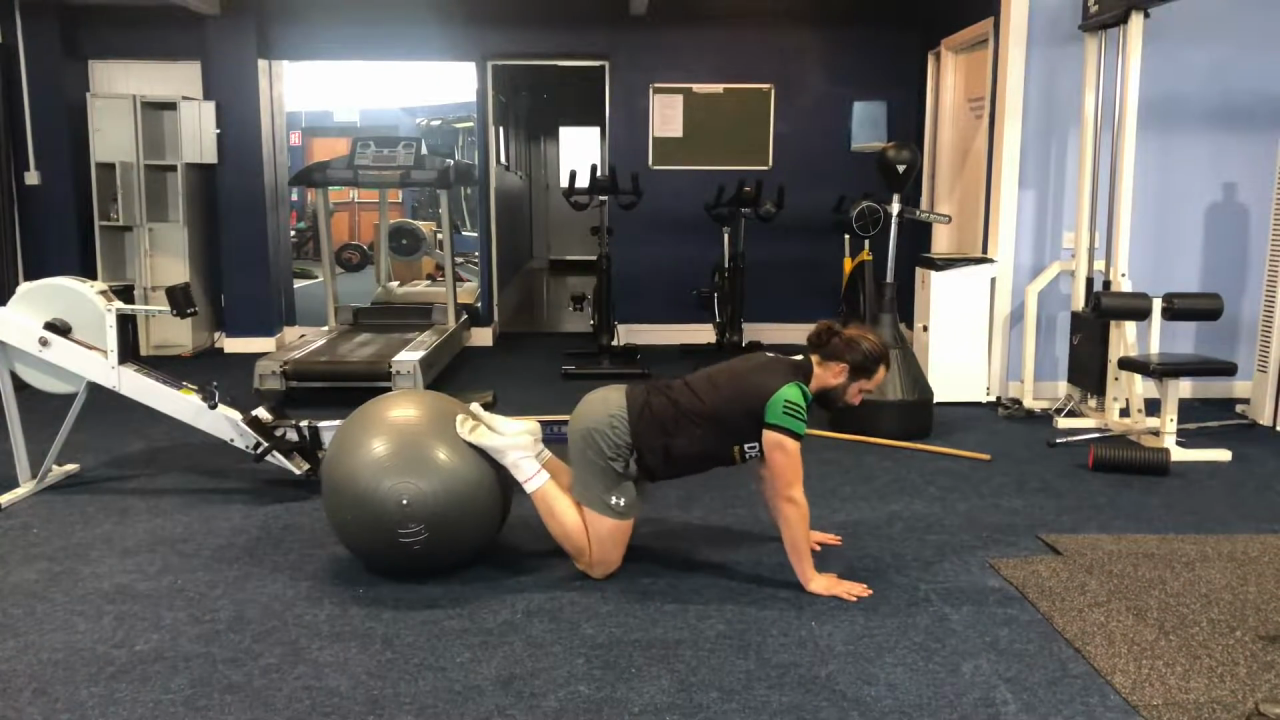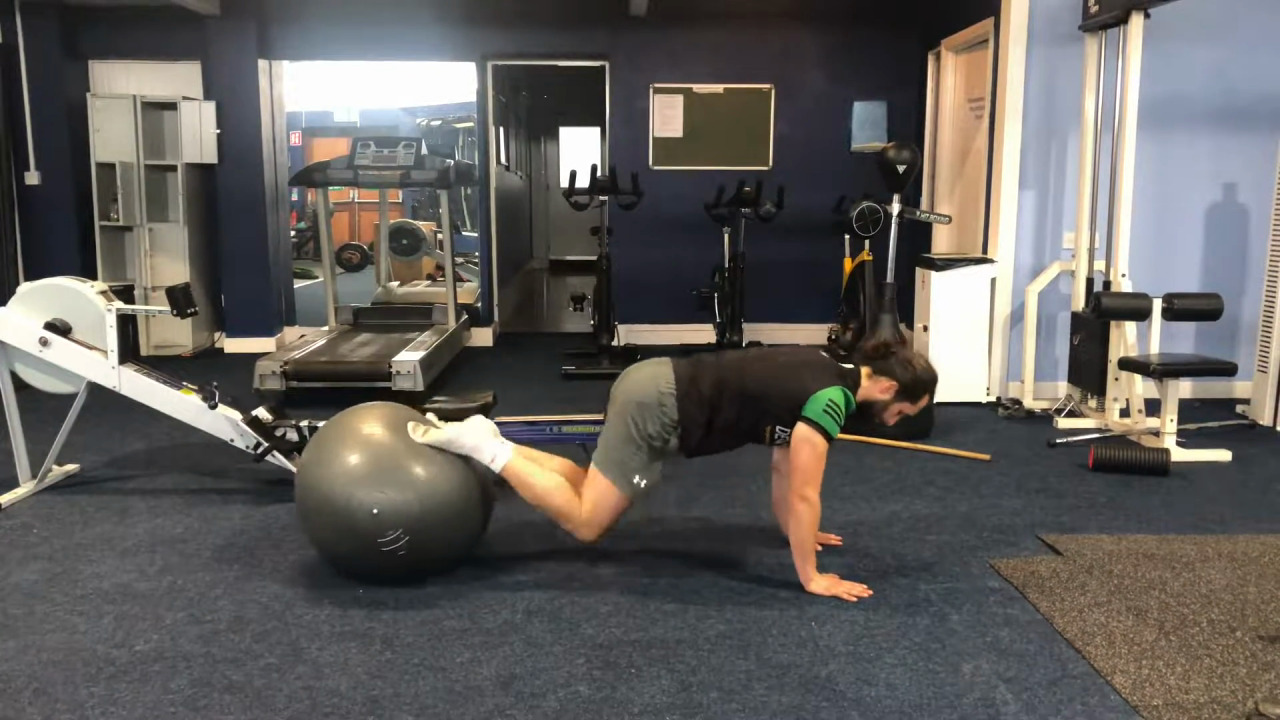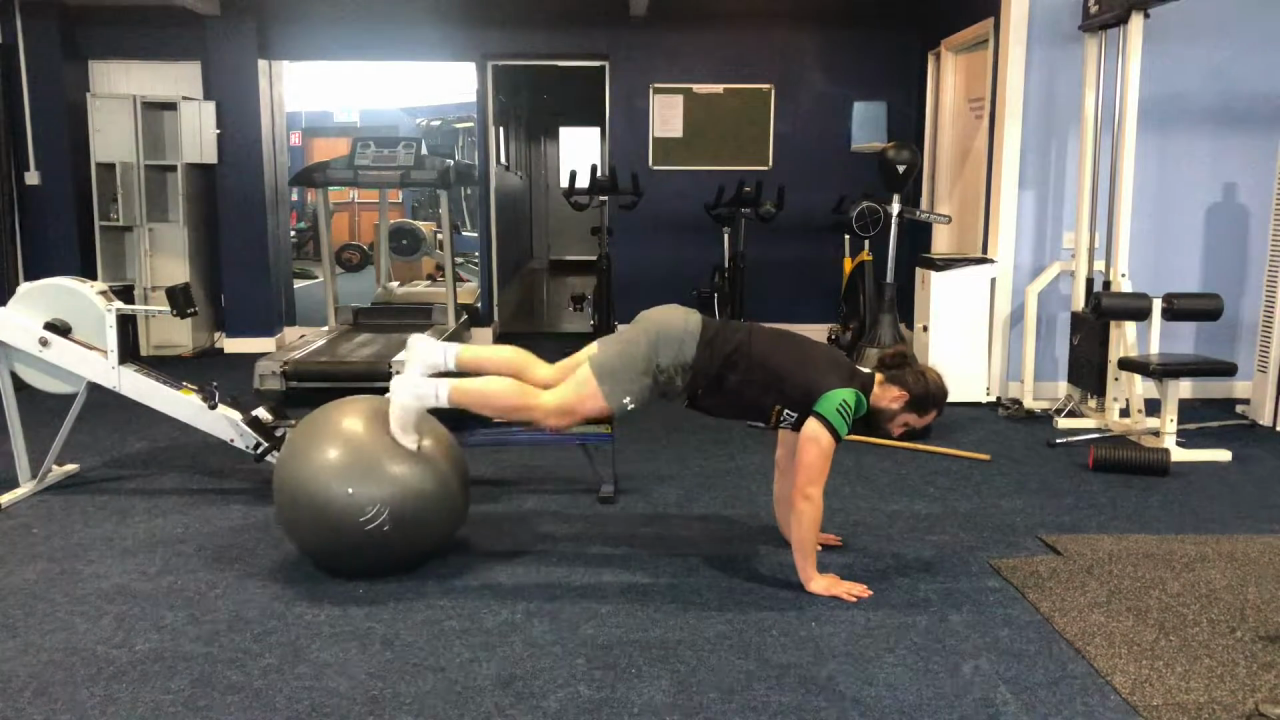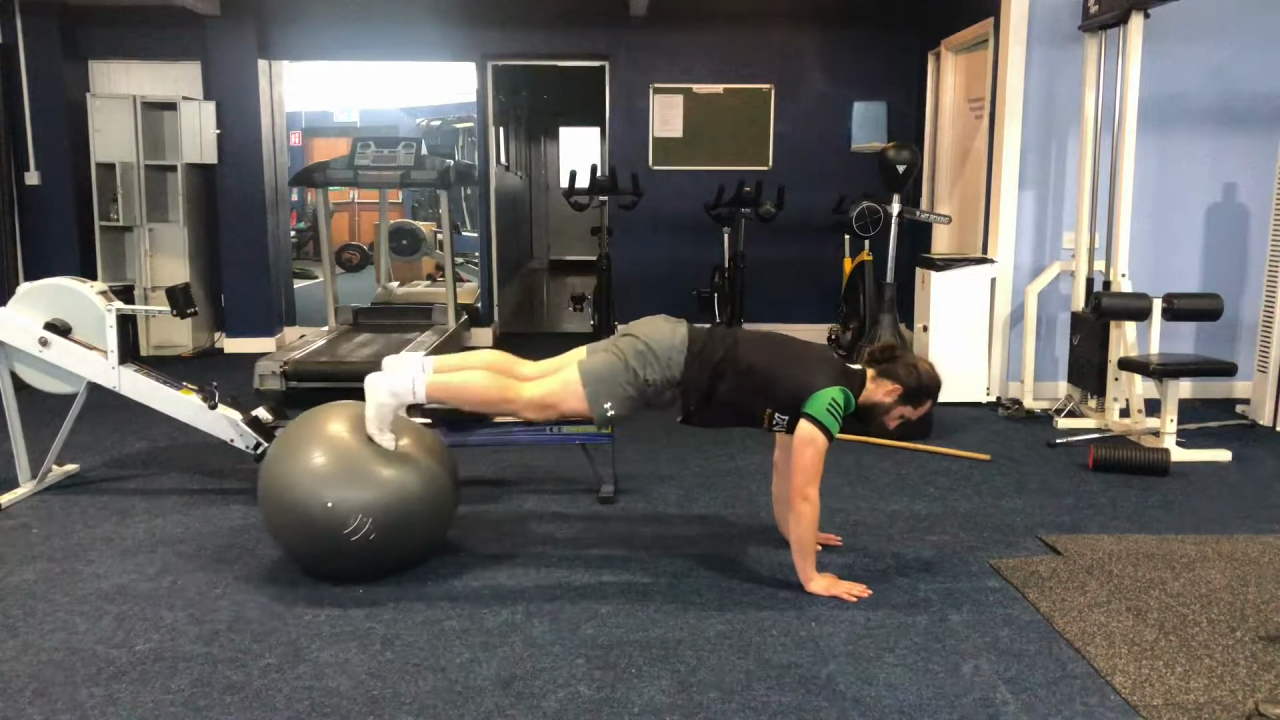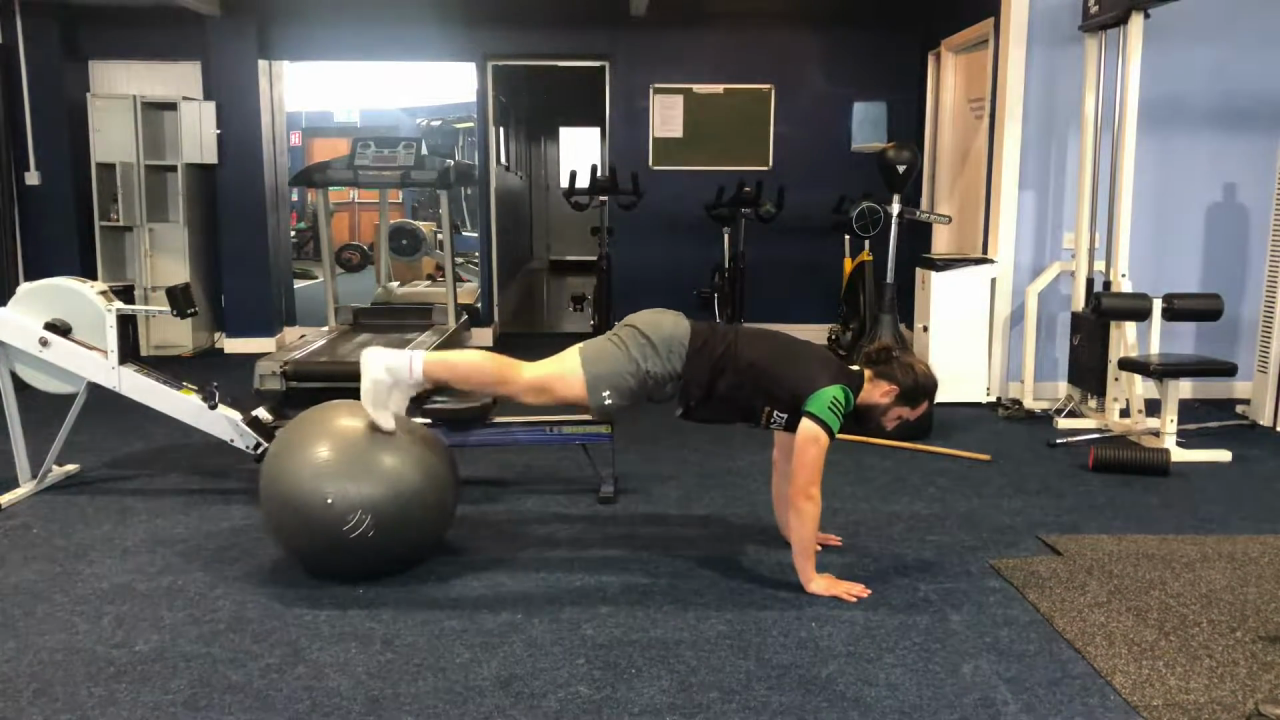
dt=0.4s
person 1, frame 1
left shoulder: (782, 371)
right shoulder: (788, 397)
left elbow: (770, 472)
right elbow: (790, 496)
left wrist: (797, 531)
right wrist: (811, 578)
left hip: (612, 412)
right hip: (612, 433)
left knee: (603, 524)
right knee: (599, 562)
left ankle: (521, 442)
right ankle: (520, 458)
person 1, frame 2
left shoulder: (824, 370)
right shoulder: (831, 399)
left elbow: (783, 468)
right elbow: (804, 494)
left wrist: (797, 533)
right wrist: (811, 576)
left hip: (652, 383)
right hip: (657, 406)
left knee: (591, 493)
right knee: (585, 521)
left ankle: (485, 439)
right ankle: (484, 445)
person 1, frame 3
left shoulder: (830, 384)
right shoulder: (842, 400)
left elbow: (786, 466)
right elbow: (807, 491)
left wrist: (793, 533)
right wrist: (812, 578)
left hip: (676, 332)
right hip: (674, 348)
left knee: (546, 376)
right knee: (551, 409)
left ankle: (437, 356)
right ankle: (426, 393)
person 1, frame 4
left shoulder: (828, 375)
right shoulder: (832, 397)
left elbow: (783, 464)
right elbow: (804, 491)
left wrist: (793, 532)
right wrist: (811, 577)
left hip: (665, 340)
right hip: (663, 363)
left knee: (529, 372)
right knee: (529, 402)
left ankle: (412, 368)
right ankle: (403, 388)
person 1, frame 5
left shoulder: (824, 378)
right shoulder: (832, 396)
left elbow: (782, 461)
right elbow: (805, 491)
left wrist: (792, 532)
right wrist: (811, 577)
left hip: (664, 336)
right hip: (663, 353)
left knee: (527, 373)
right knee: (531, 387)
left ankle: (408, 368)
right ankle: (402, 367)
